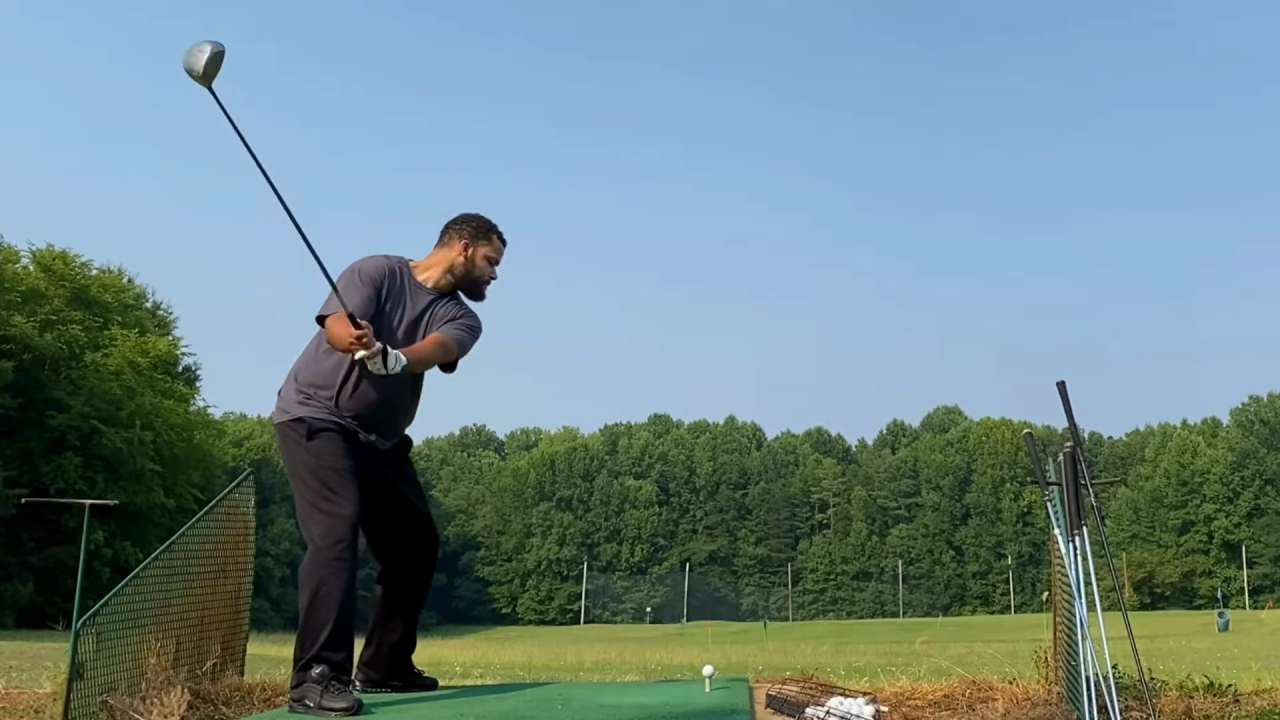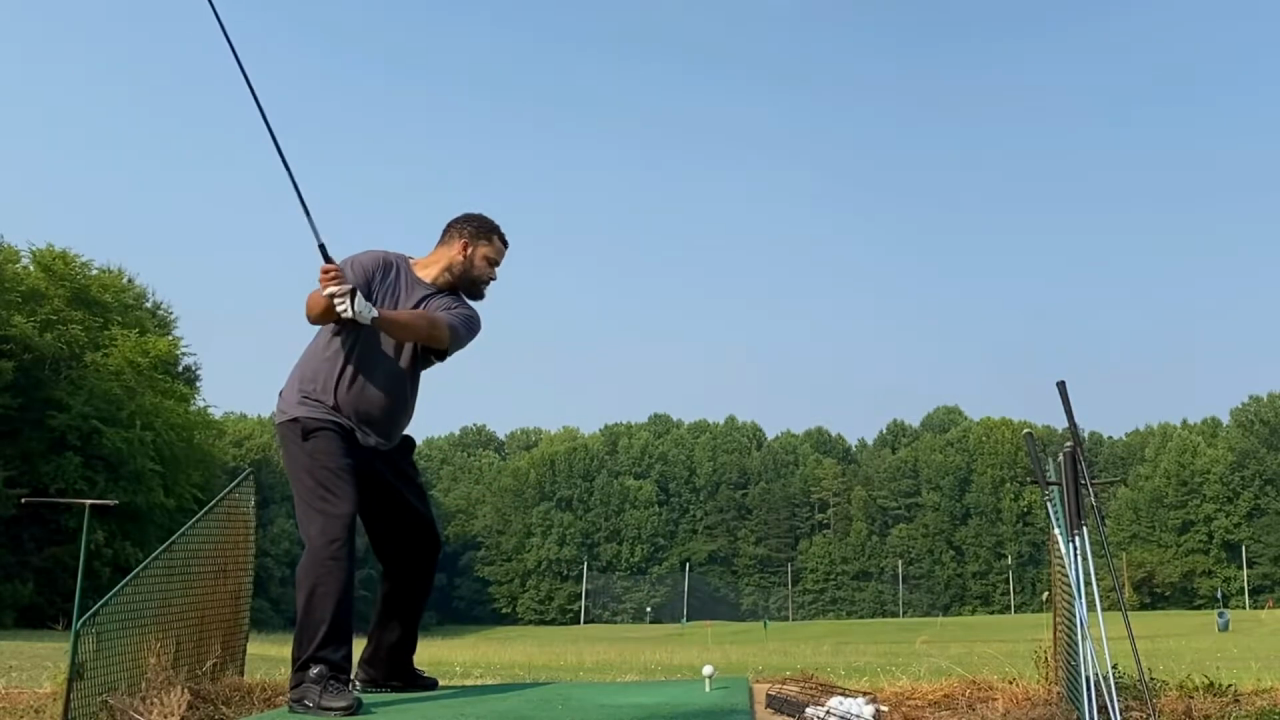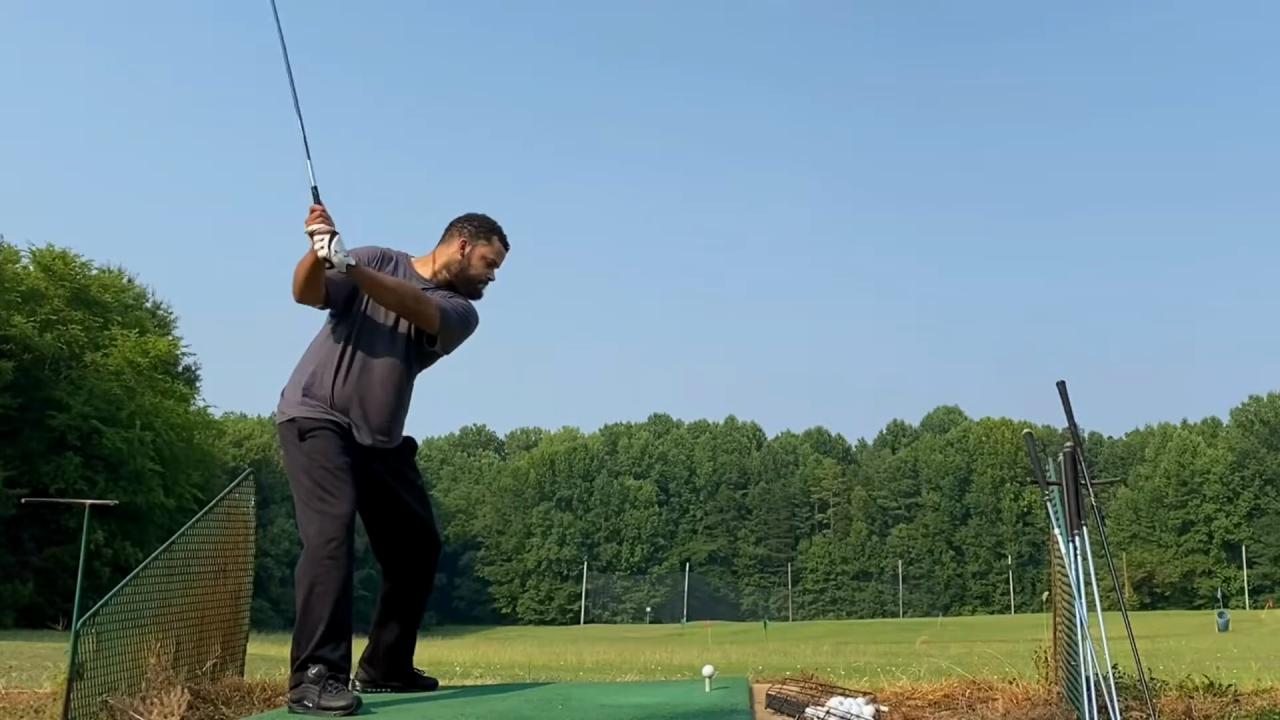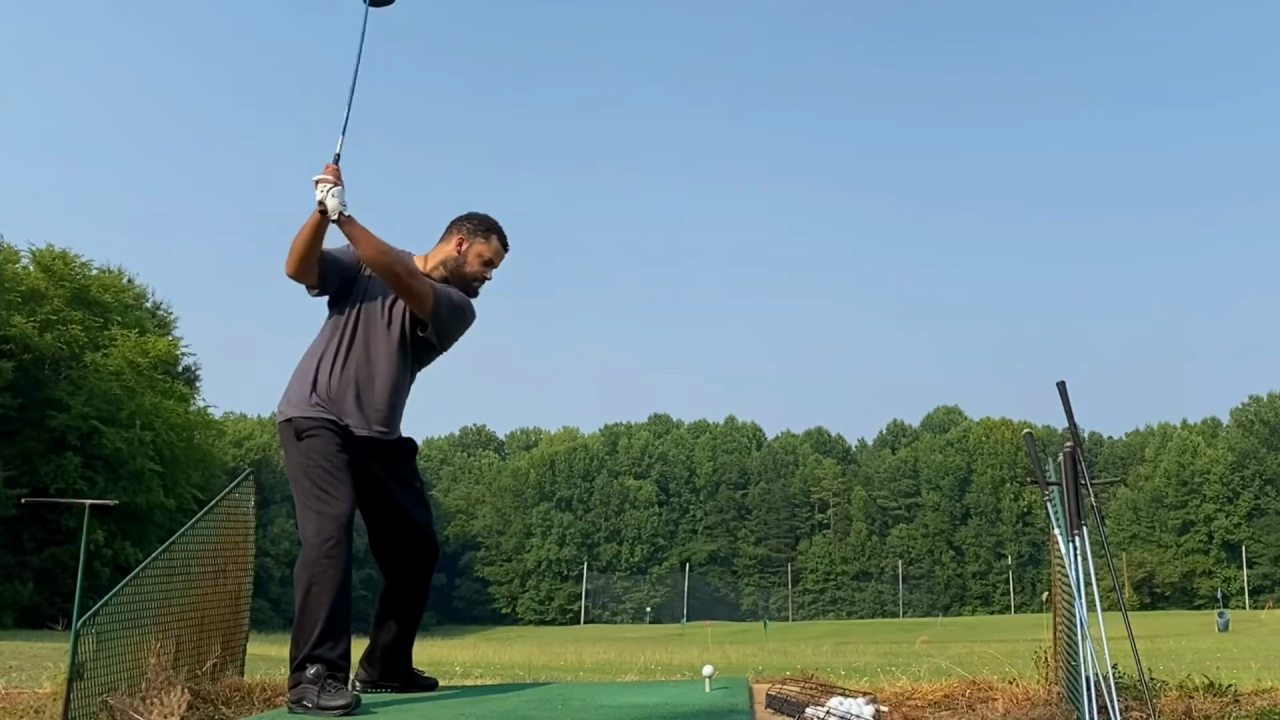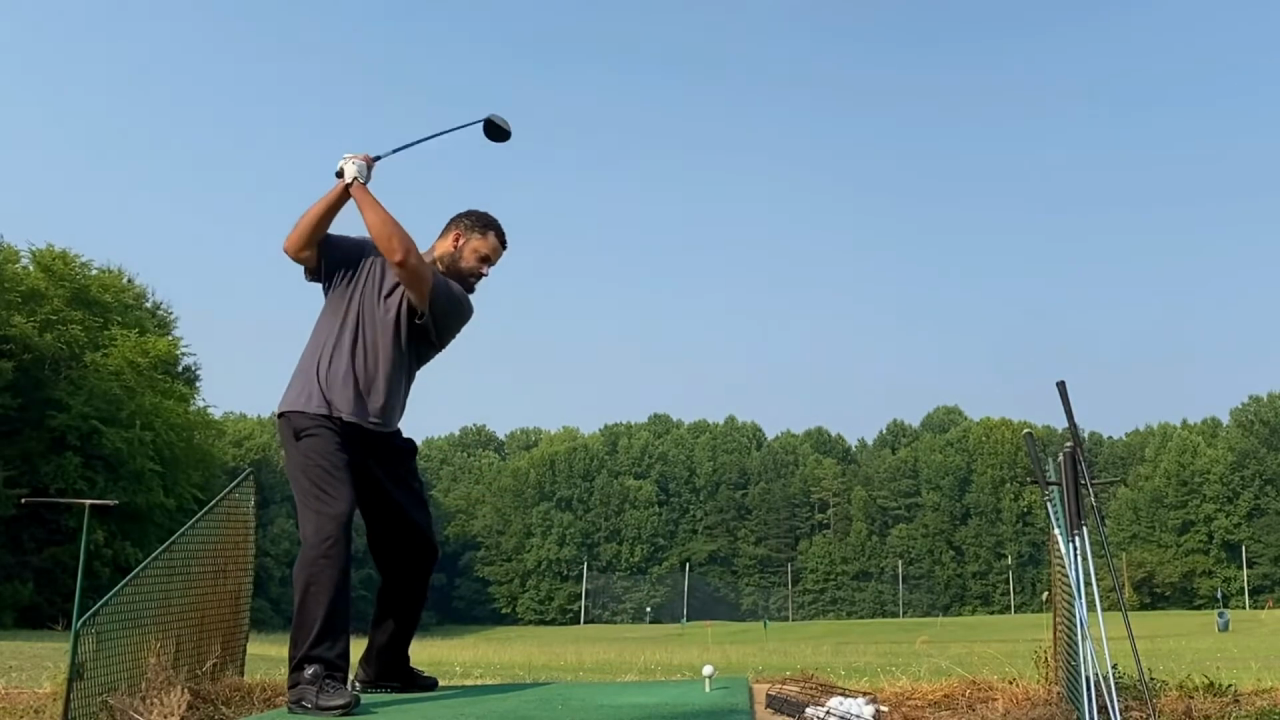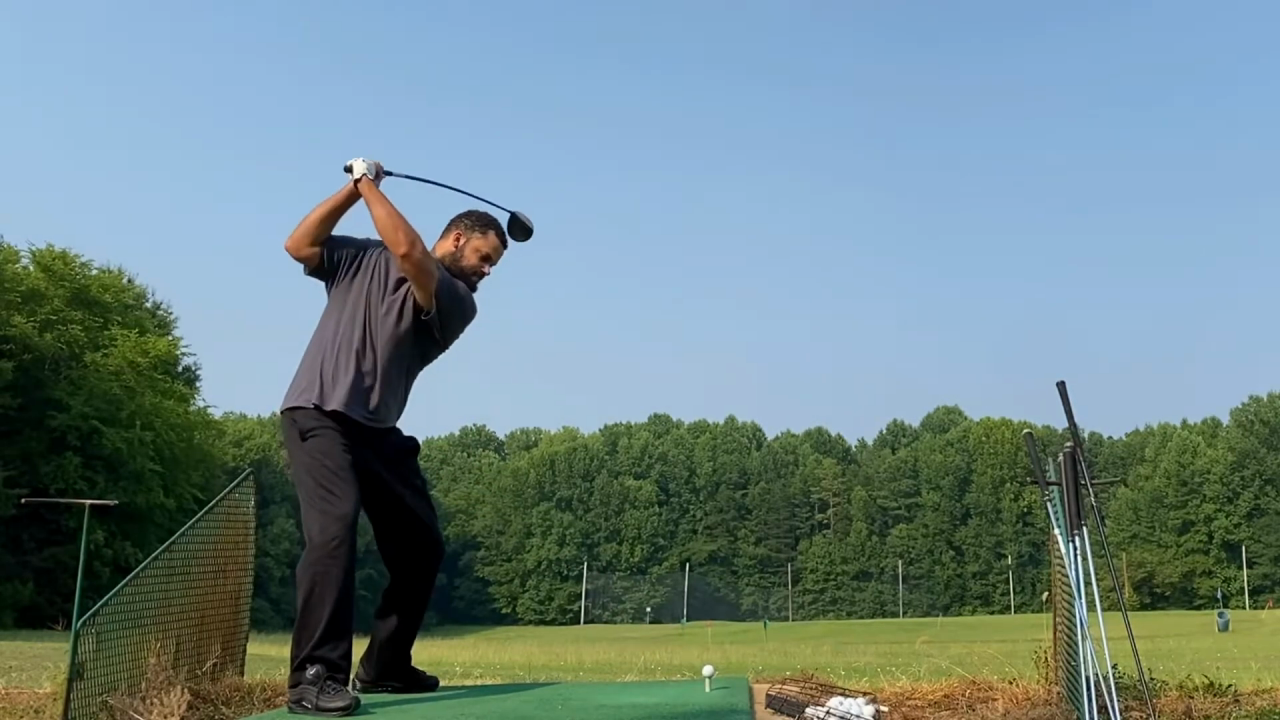
dt=0.3s
person 1, frame 1
left shoulder: (463, 319)
right shoulder: (378, 272)
left elbow: (436, 349)
right elbow: (334, 327)
left wrist: (394, 357)
right wrist: (351, 336)
left hip: (380, 437)
right hip: (314, 418)
left knee: (417, 543)
right knee: (337, 530)
left ankle: (383, 666)
right ankle: (316, 677)
person 1, frame 2
left shoulder: (461, 316)
right shoulder: (375, 266)
left elbow: (426, 330)
right elbow: (316, 311)
left wrist: (370, 313)
right wrist: (329, 297)
left hip: (381, 438)
right hip: (315, 419)
left knee: (418, 545)
right knee: (333, 530)
left ankle: (384, 665)
right ankle: (315, 677)
person 1, frame 3
left shoulder: (461, 314)
right shoulder: (374, 261)
left elbow: (411, 306)
right elbow: (306, 293)
left wrist: (346, 263)
right wrist: (318, 252)
left hip: (381, 438)
right hip: (315, 419)
left knee: (418, 546)
right knee: (332, 529)
left ankle: (384, 666)
right ankle: (314, 678)
person 1, frame 4
left shoulder: (458, 309)
right shoulder: (364, 259)
left elbow: (402, 281)
right elbow: (299, 270)
left wrist: (344, 217)
right wrist: (321, 213)
left hip: (380, 436)
right hip: (315, 418)
left knee: (416, 547)
right knee: (331, 528)
left ankle: (384, 665)
person 1, frame 5
left shoulder: (455, 307)
right shoulder: (359, 258)
left elbow: (402, 257)
right elbow: (296, 246)
left wrist: (361, 186)
right wrist: (344, 187)
left hip: (379, 433)
right hip: (315, 417)
left knee: (414, 548)
right knee: (329, 528)
left ankle: (384, 666)
person 1, frame 6
left shoulder: (458, 306)
right shoulder: (363, 258)
left elbow: (408, 252)
right elbow: (298, 244)
left wrist: (370, 185)
right wrist: (354, 186)
left hip: (379, 431)
right hip: (318, 415)
left knee: (421, 545)
right knee: (334, 527)
left ankle: (384, 665)
